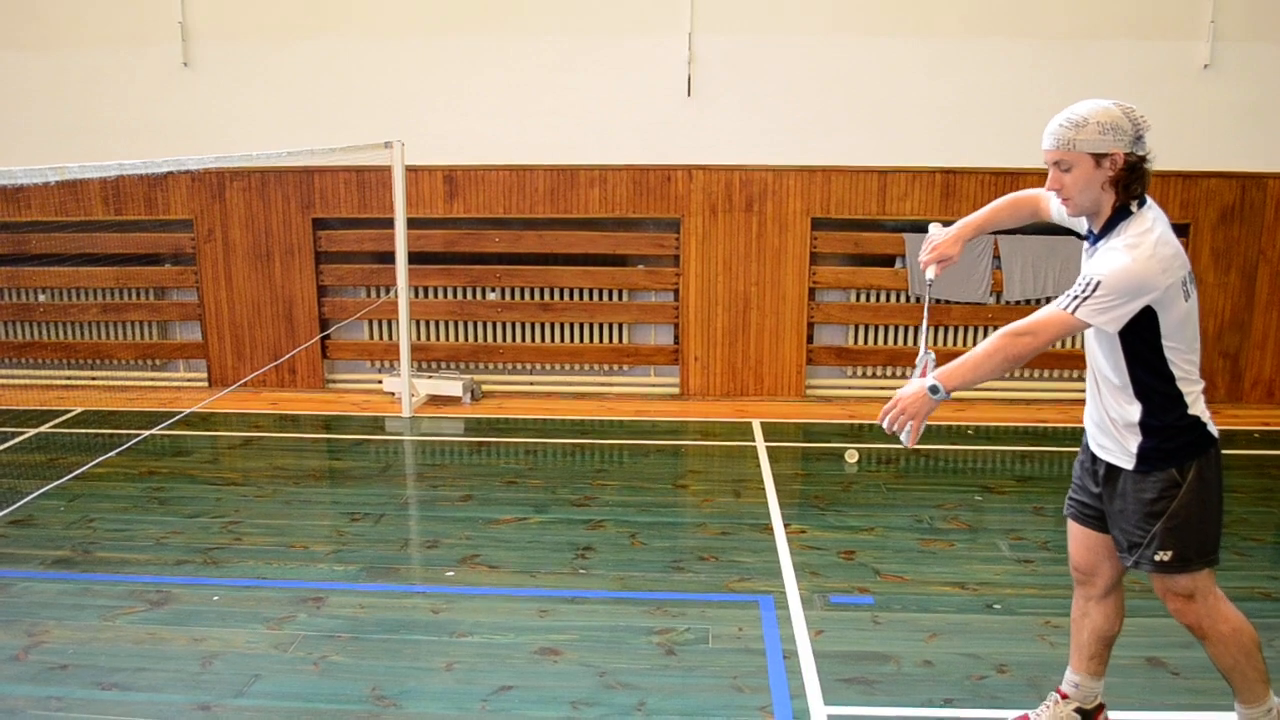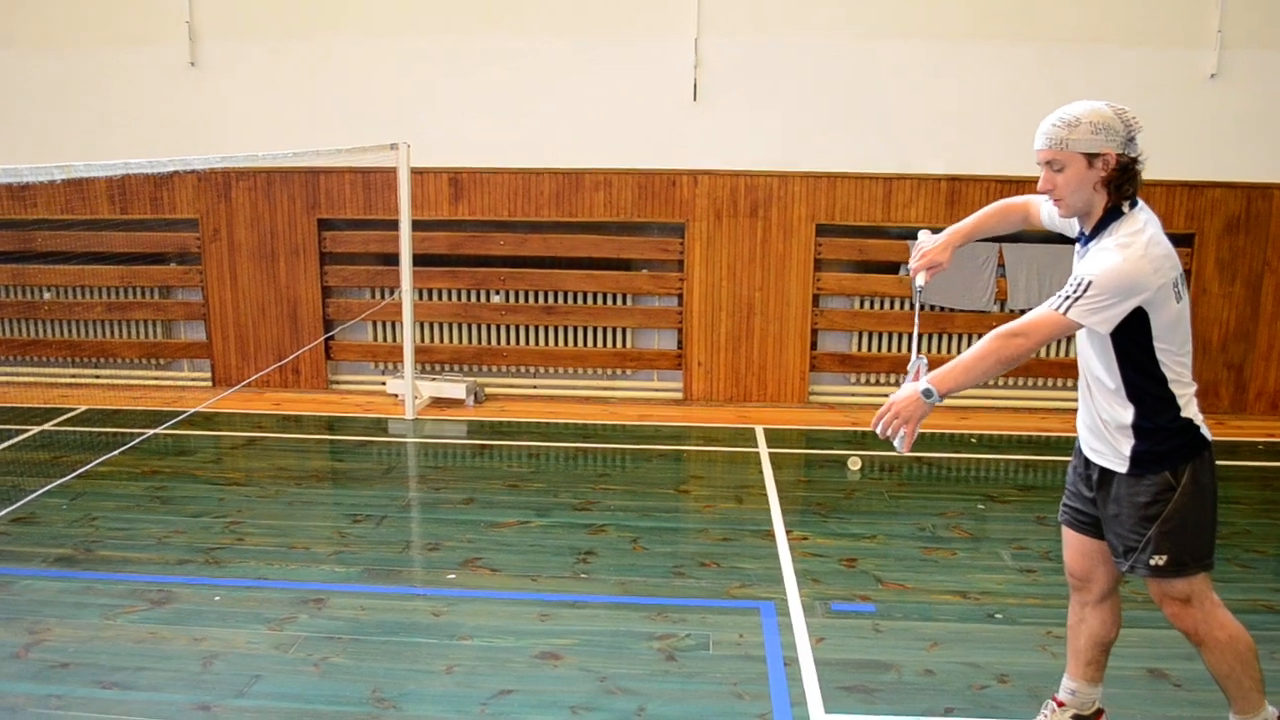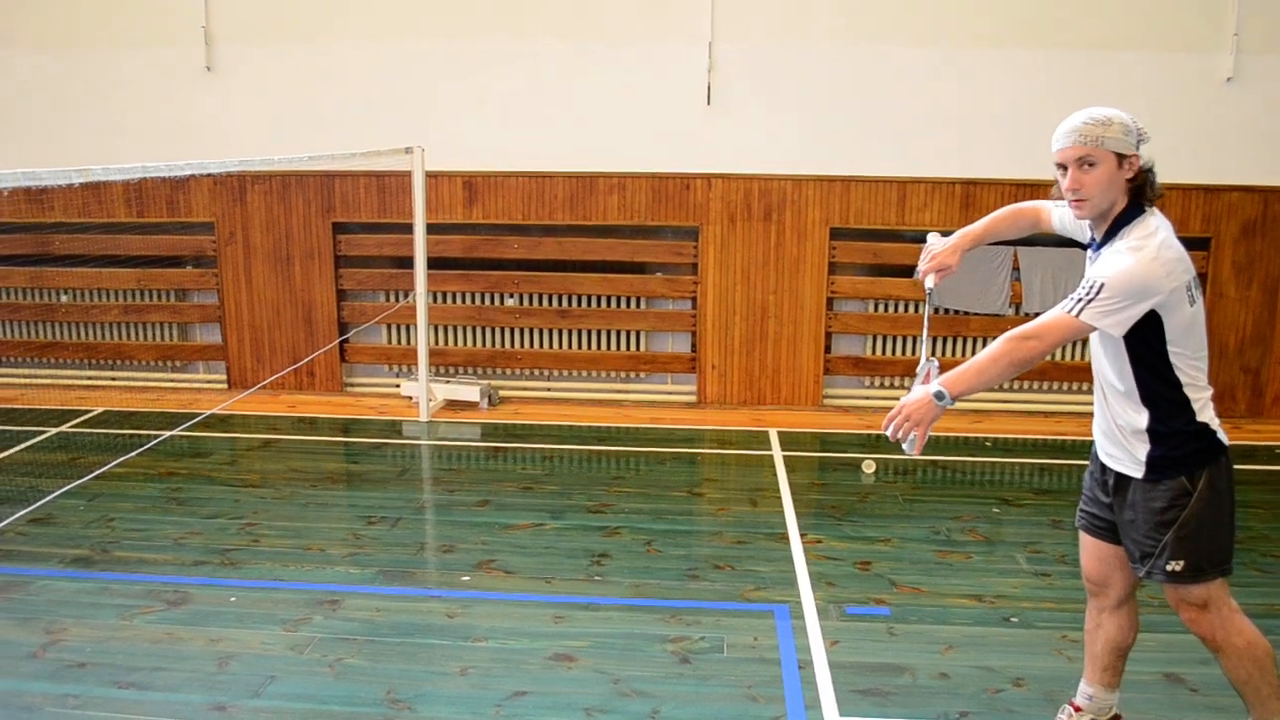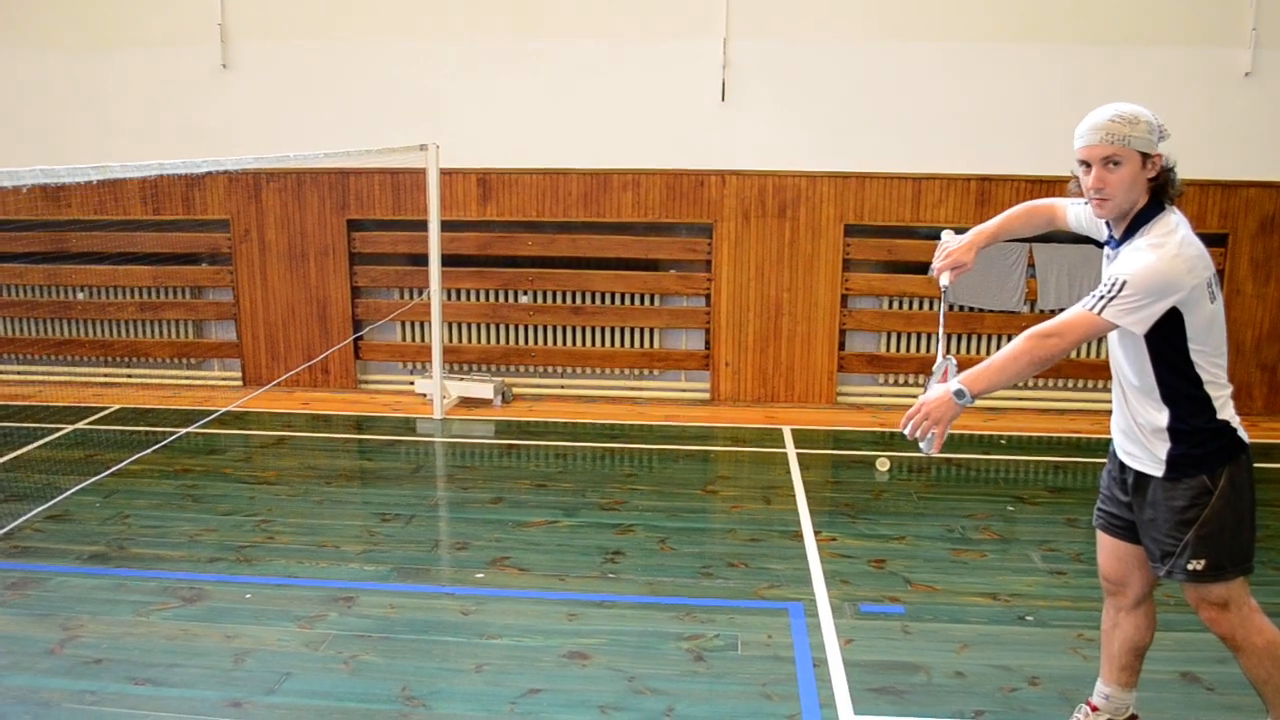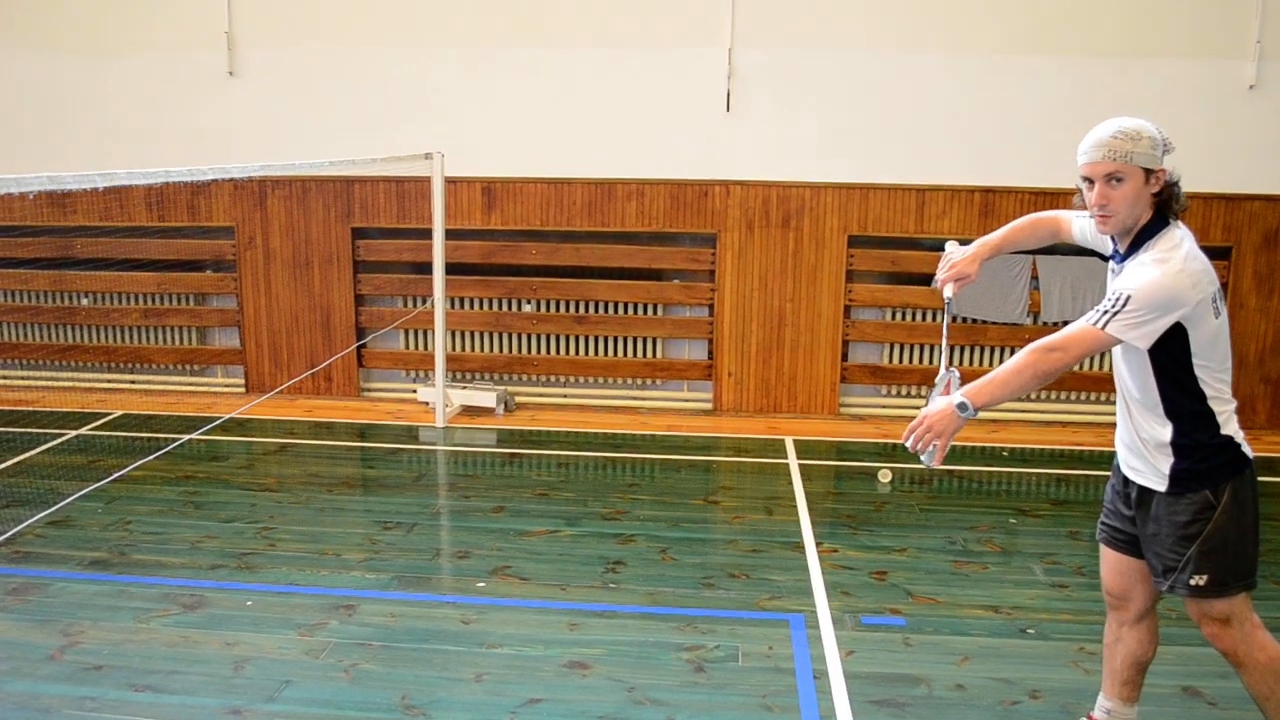
dt=0.3s
person 1, frame 1
left shoulder: (1138, 255)
right shoulder: (1108, 208)
left elbow: (1028, 338)
right elbow: (1030, 203)
left wrist: (936, 386)
right wrist: (961, 230)
left hip: (1162, 457)
right hip: (1105, 443)
left knee: (1189, 599)
right knee: (1092, 576)
person 1, frame 2
left shoulder: (1128, 256)
right shoulder: (1099, 211)
left elbow: (1019, 340)
right elbow: (1019, 209)
left wrist: (929, 390)
right wrist: (950, 238)
left hip: (1155, 461)
right hip: (1099, 449)
left knee: (1186, 604)
right knee: (1088, 583)
person 1, frame 3
left shoulder: (1141, 259)
right shoulder: (1105, 218)
left elbow: (1033, 341)
right elbow: (1030, 213)
left wrist: (940, 393)
right wrist: (961, 240)
left hip: (1173, 465)
right hip: (1115, 453)
left knee: (1204, 610)
right knee: (1105, 587)
person 1, frame 4
left shoulder: (1161, 256)
right shoulder: (1121, 216)
left elbow: (1052, 340)
right elbow: (1045, 211)
left wrist: (959, 391)
right wrist: (976, 238)
left hip: (1192, 463)
right hip: (1134, 452)
left knee: (1223, 610)
right knee: (1122, 587)
person 1, frame 5
left shoulder: (1166, 272)
right shoulder: (1129, 231)
left elbow: (1055, 355)
right elbow: (1051, 224)
left wrist: (961, 405)
right wrist: (978, 250)
left hip: (1195, 478)
right hip: (1137, 467)
left knee: (1224, 624)
right knee: (1125, 601)
